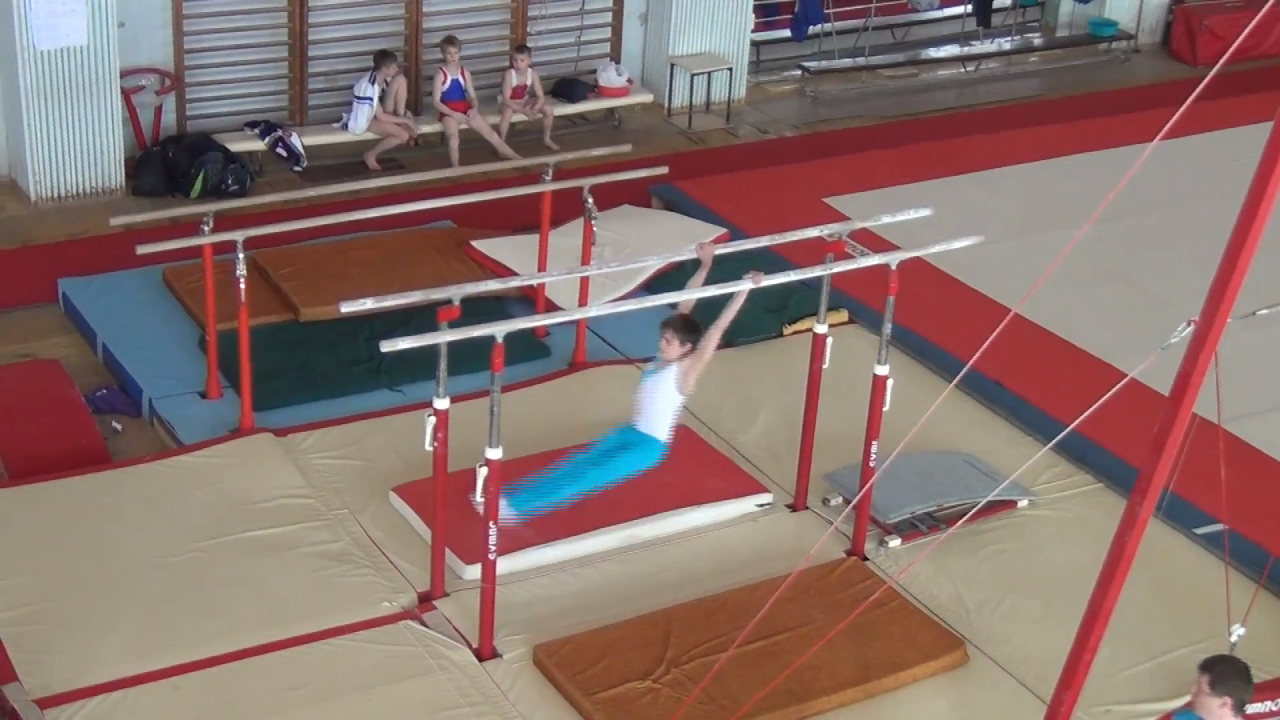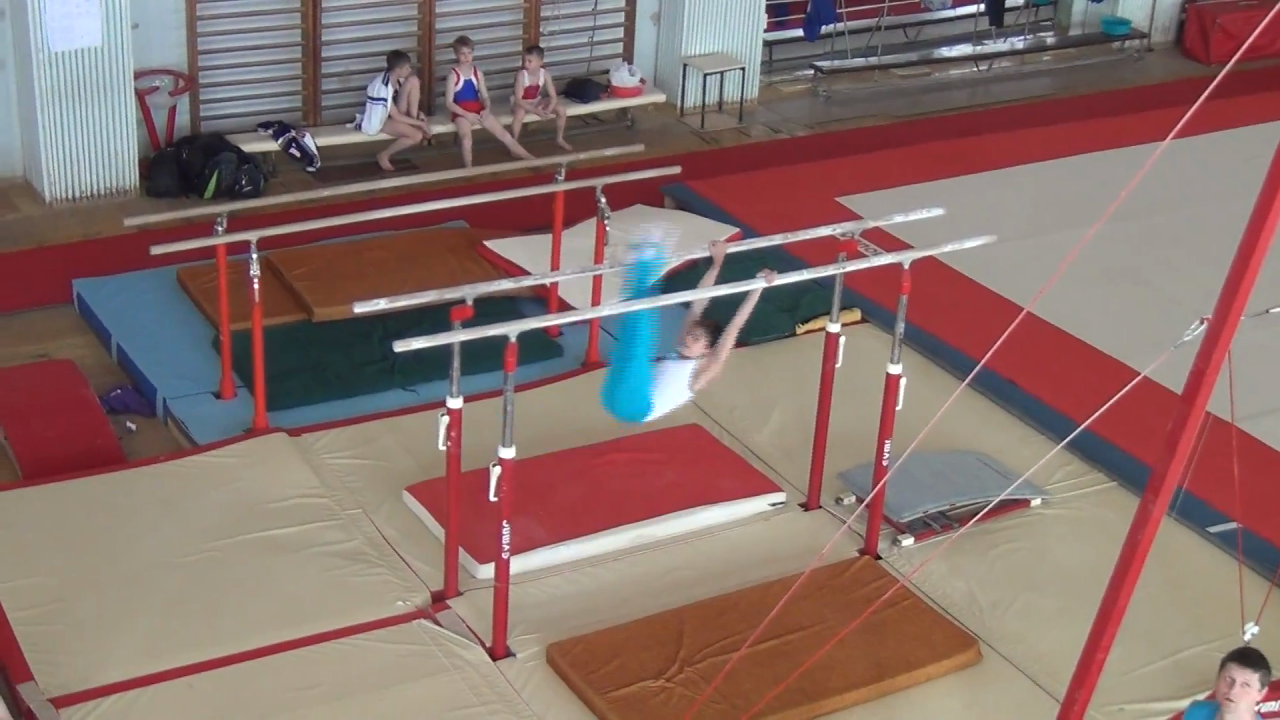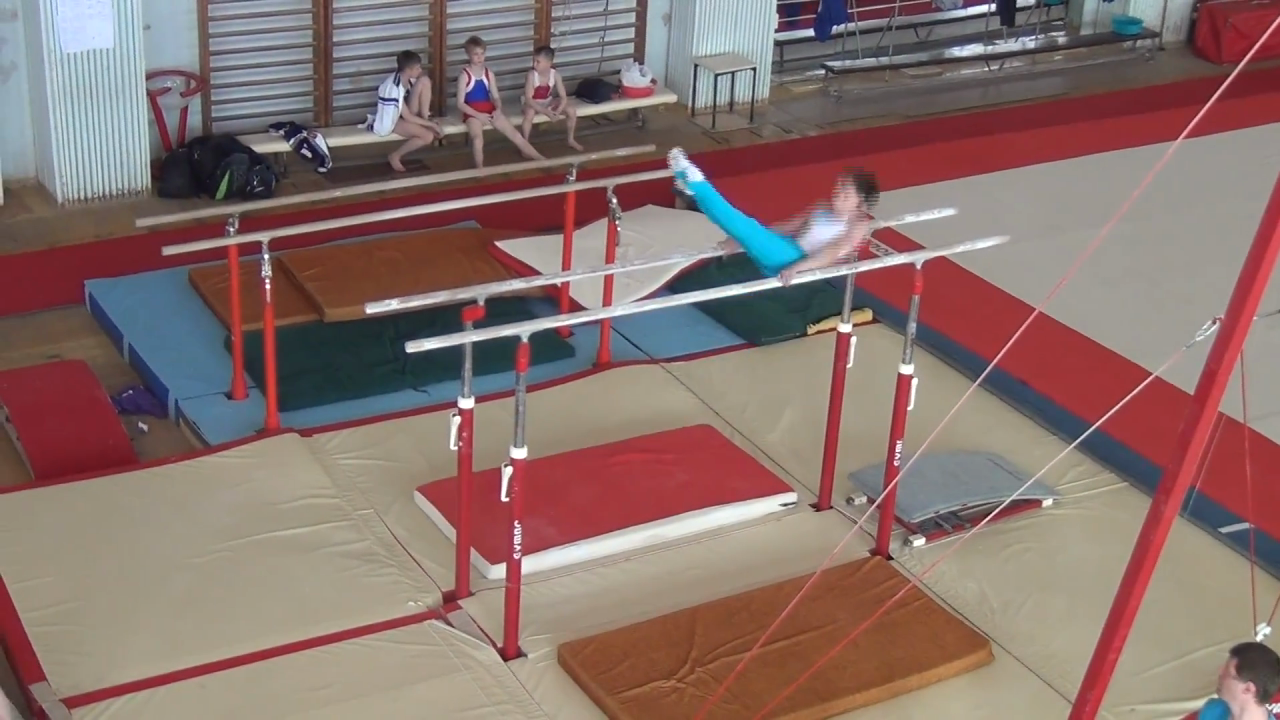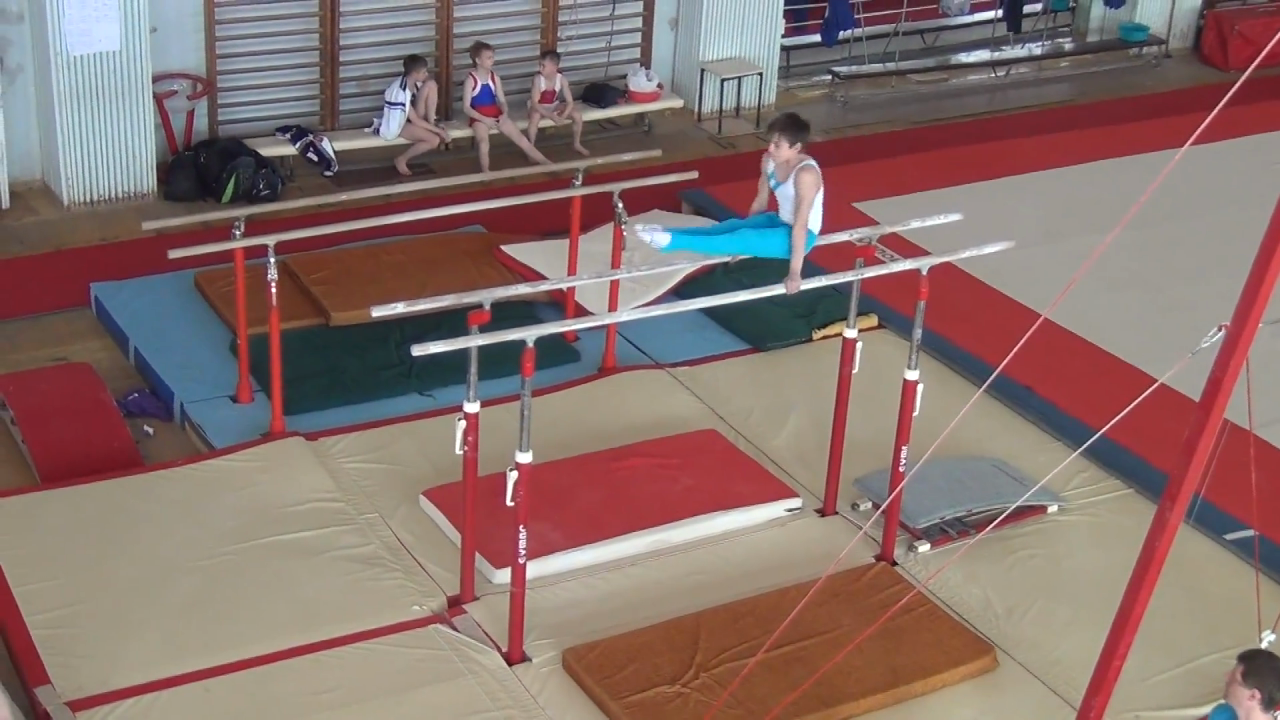
dt=0.5s
person 1, frame 1
left shoulder: (688, 369)
right shoulder: (666, 357)
left elbow: (716, 330)
right elbow: (685, 308)
left wrist: (744, 290)
right wrist: (705, 265)
left hip: (650, 445)
right hip: (631, 433)
left knee: (590, 475)
right knee: (576, 466)
left ankle: (515, 505)
right ankle: (510, 500)
person 1, frame 2
left shoulder: (706, 370)
right shoulder: (678, 356)
left elbow: (732, 331)
right elbow: (697, 306)
left wrist: (759, 289)
right wrist: (716, 265)
left hip: (636, 406)
right hip: (616, 396)
person 1, frame 3
left shoulder: (859, 224)
right shoulder: (822, 209)
left elbow: (832, 254)
right elbow: (784, 228)
left wrist: (795, 268)
right wrist: (738, 241)
left hip: (799, 269)
left knee: (749, 229)
left ankle: (696, 182)
person 1, frame 4
left shoulder: (806, 174)
right shoulder: (769, 161)
left elbow: (800, 225)
right elbow: (760, 203)
left wrist: (795, 272)
right wrist: (748, 232)
left hip: (802, 234)
right hip: (779, 222)
left knee: (739, 239)
left ankle: (670, 241)
right ankle: (667, 234)
